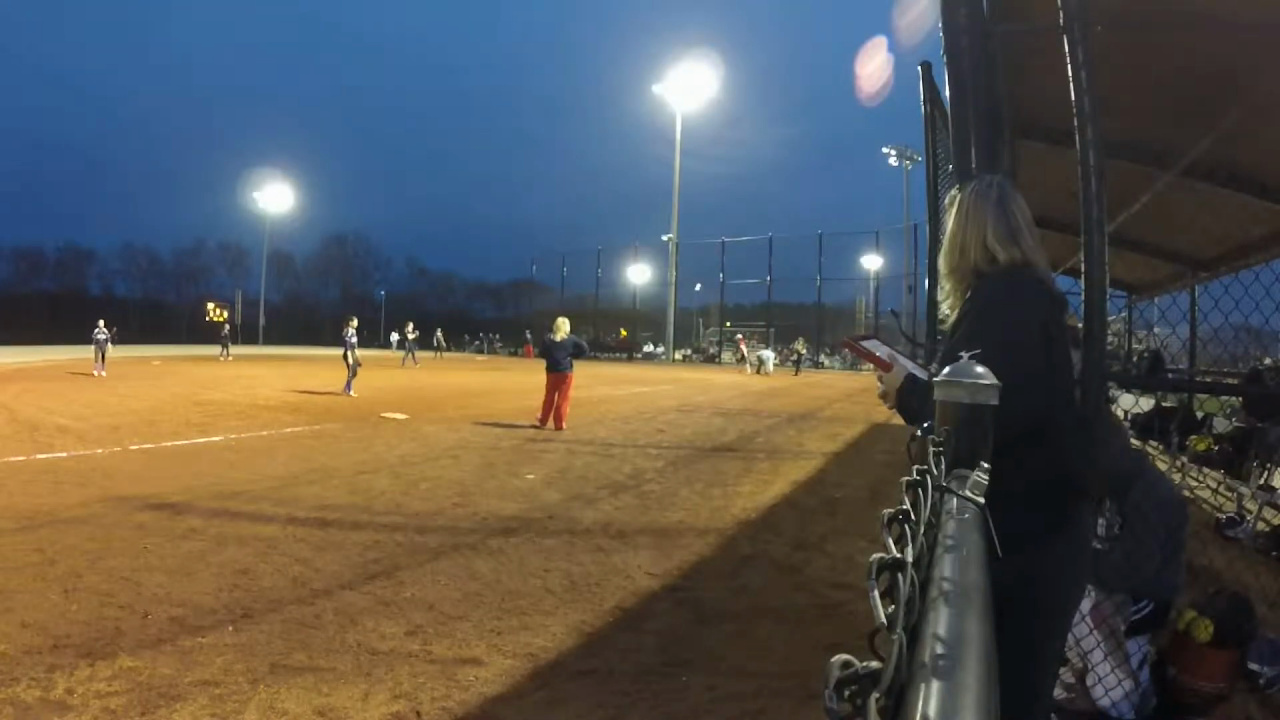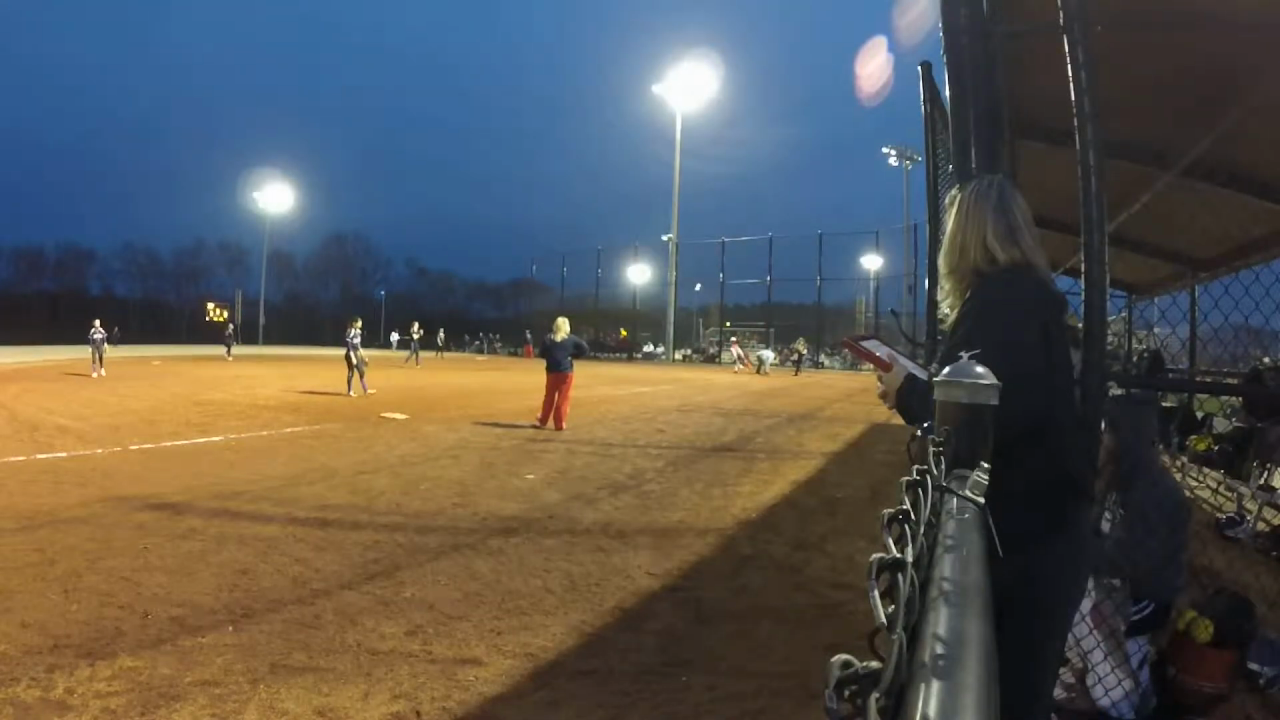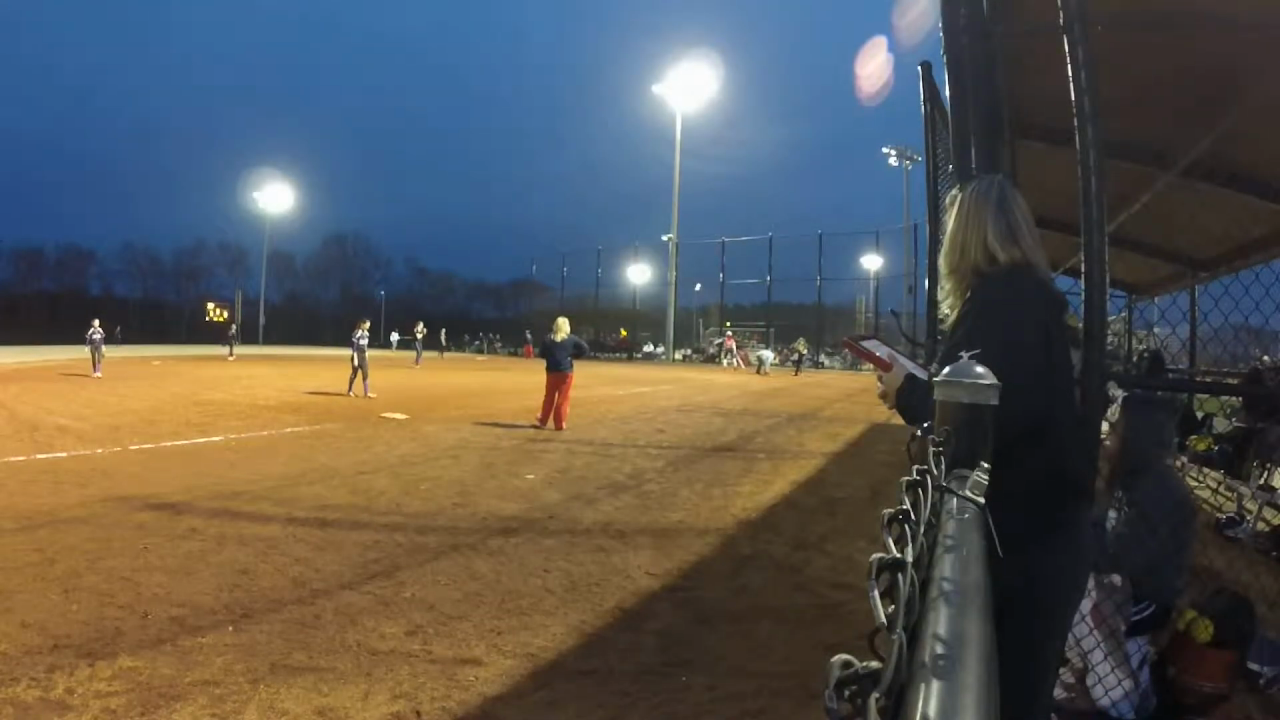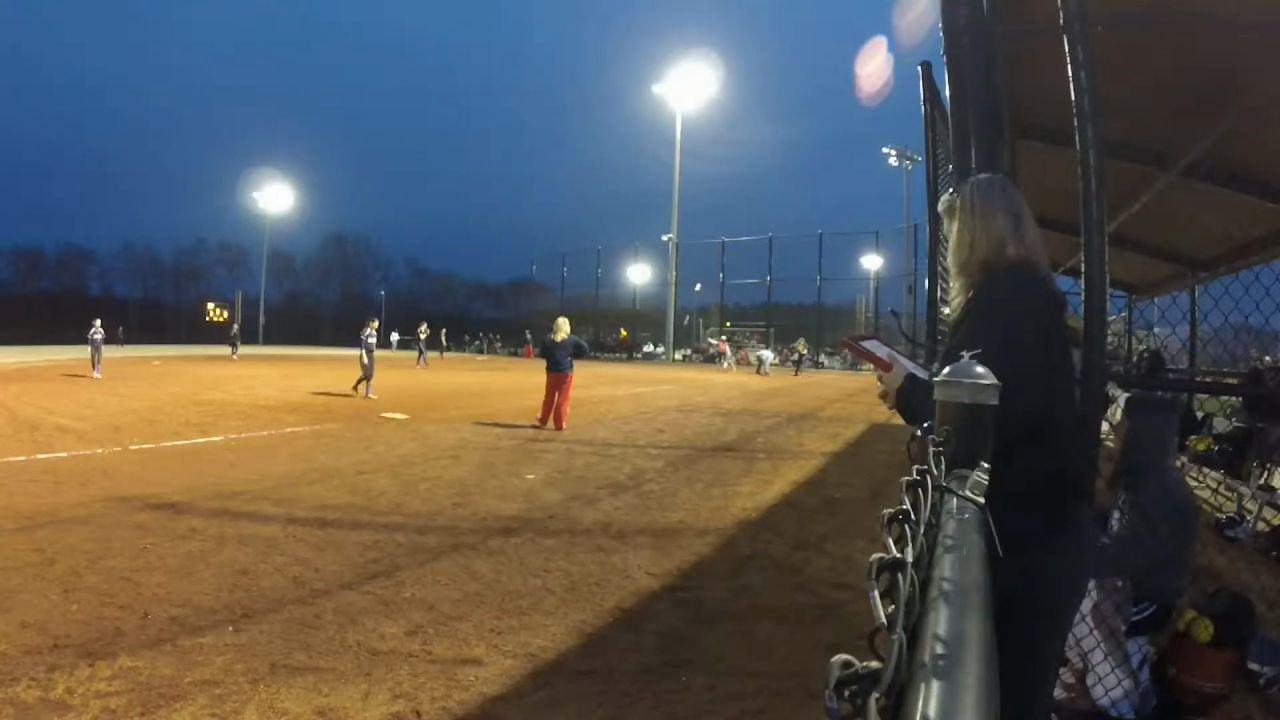
dt=0.3s
person 1, frame 1
left shoulder: (1001, 297)
right shoulder: (1027, 295)
left elbow: (986, 413)
left wrist: (908, 393)
right wrist: (923, 389)
left hip: (1024, 532)
right hip: (1040, 522)
person 1, frame 2
left shoulder: (1001, 298)
right shoulder: (1028, 296)
left elbow: (986, 413)
right elbow: (1014, 398)
left wrist: (908, 393)
right wrist: (922, 389)
left hip: (1024, 532)
right hip: (1040, 522)
person 1, frame 3
left shoulder: (1000, 298)
right shoulder: (1027, 296)
left elbow: (985, 414)
right elbow: (1014, 399)
left wrist: (909, 393)
right wrist: (922, 389)
left hip: (1024, 533)
right hip: (1039, 521)
person 1, frame 4
left shoulder: (1003, 298)
right shoulder: (1027, 296)
left elbow: (986, 413)
left wrist: (909, 393)
right wrist: (922, 389)
left hip: (1026, 532)
right hip: (1041, 521)
person 2, frame 1
left shoulder: (1150, 498)
right shoulder: (1120, 482)
left elbow: (1127, 572)
right elbow: (1102, 539)
left wrist: (1073, 553)
left hip: (1145, 597)
right hip: (1122, 580)
left knee: (1064, 603)
person 2, frame 2
left shoulder: (1156, 494)
right shoulder: (1129, 478)
left elbow: (1120, 561)
right elbow: (1109, 536)
left hip: (1145, 597)
right hip: (1125, 582)
person 2, frame 3
left shoulder: (1160, 493)
right shoulder: (1136, 477)
left elbow: (1117, 555)
right elbow: (1113, 534)
left hip: (1146, 597)
right hip: (1128, 579)
right ankle: (1087, 669)
person 2, frame 4
left shoulder: (1163, 495)
right shoulder: (1140, 478)
left elbow: (1121, 559)
right elbow: (1117, 531)
left hip: (1147, 598)
right hip: (1130, 581)
